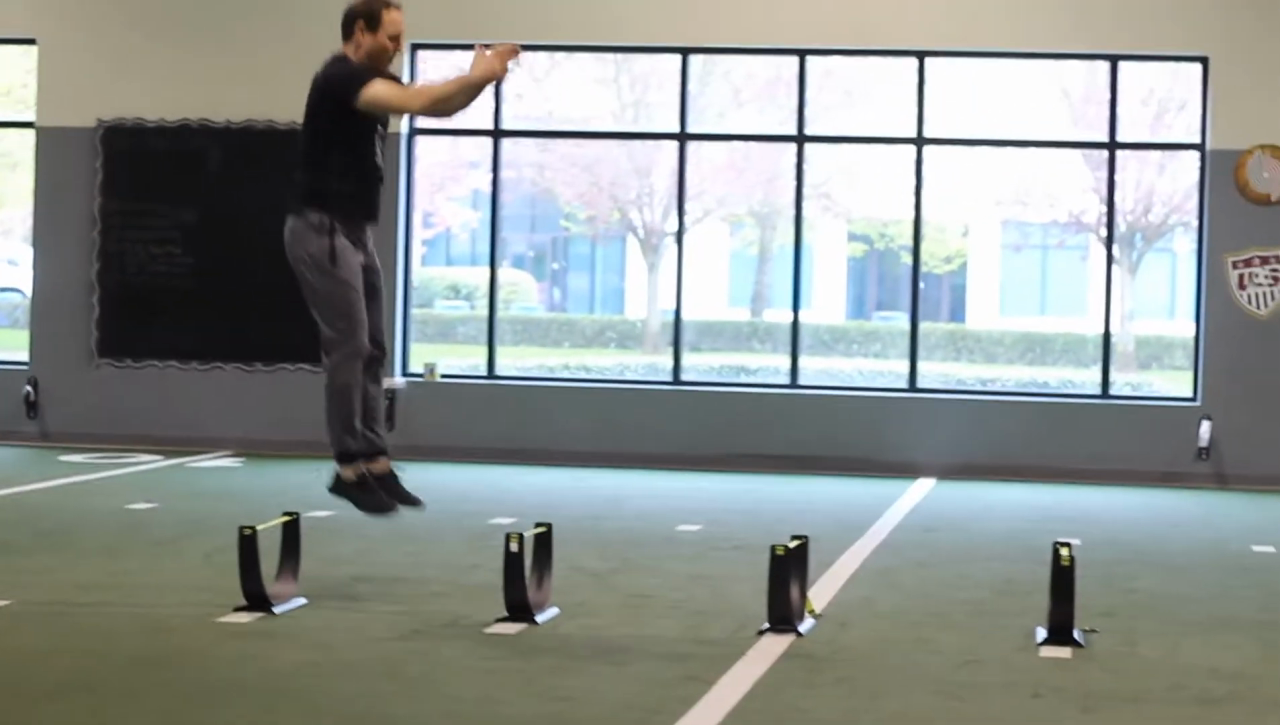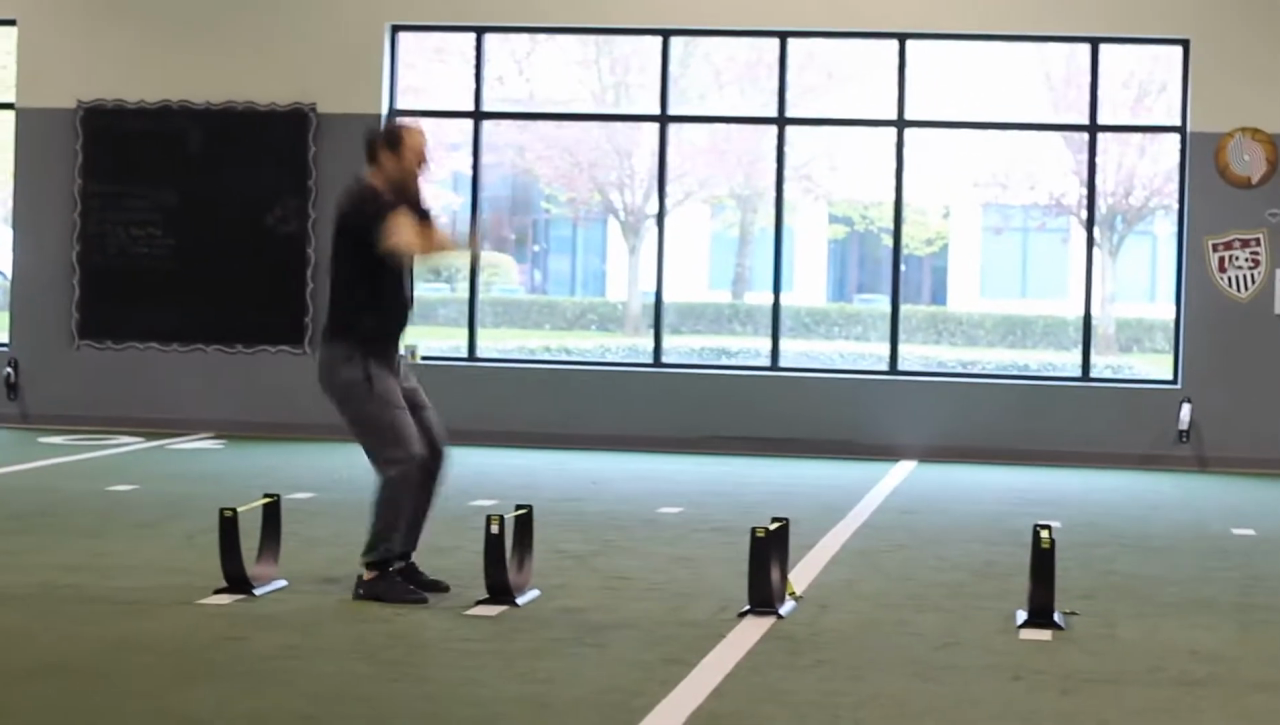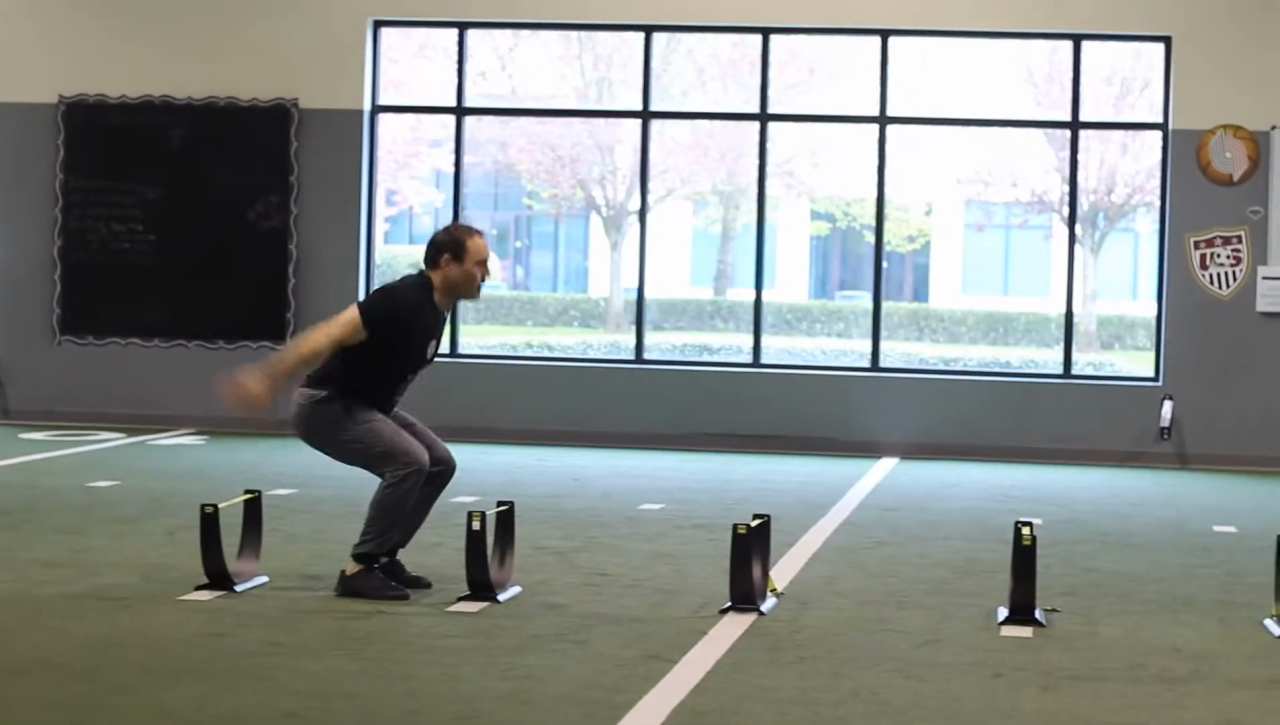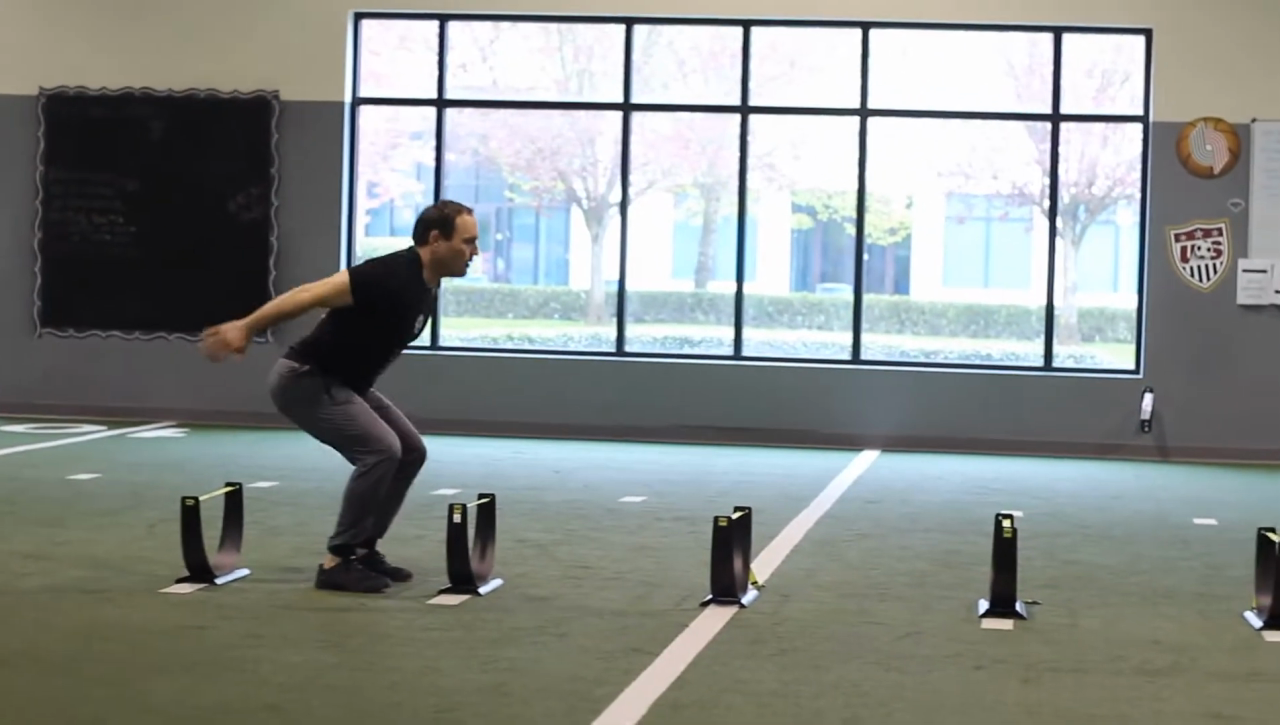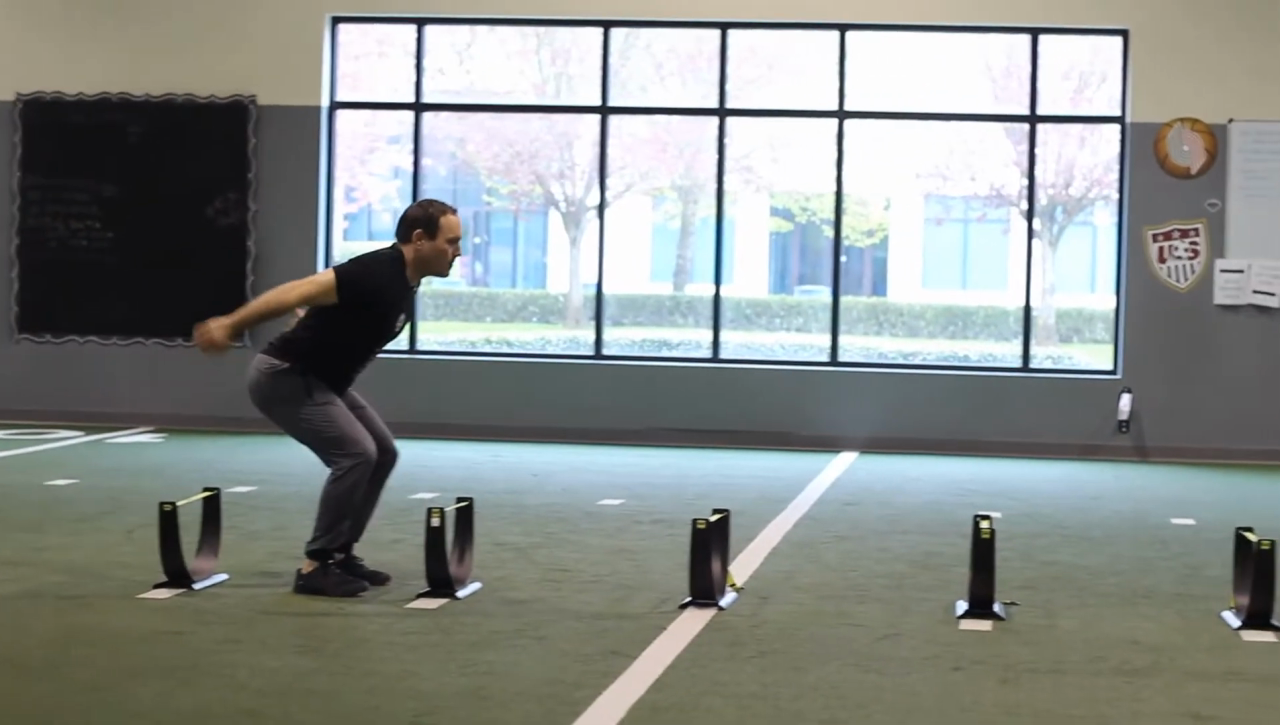
dt=0.2s
person 1, frame 1
left shoulder: (374, 79)
right shoulder: (340, 77)
left elbow: (441, 108)
right elbow: (412, 103)
left wrist: (483, 75)
right wrist: (481, 74)
left hip: (355, 234)
right hip: (321, 230)
left knee: (371, 352)
right knee: (348, 349)
left ankle: (375, 462)
right ankle: (351, 468)
person 1, frame 2
left shoulder: (398, 201)
right shoulder: (364, 203)
left elbow: (431, 234)
right elbow: (408, 243)
left hip: (383, 356)
right hip: (353, 358)
left knee: (429, 453)
right knee: (404, 457)
left ankle: (395, 562)
right ankle: (375, 573)
person 1, frame 3
left shoulder: (438, 307)
right shoulder: (403, 302)
right elbow: (326, 335)
right wrist: (267, 381)
left hip: (364, 404)
right hip: (327, 406)
left knee: (439, 464)
right knee: (410, 462)
left ankle: (383, 557)
right ankle: (361, 568)
person 1, frame 4
left shoulder: (427, 287)
right shoulder: (392, 275)
right elbow: (312, 293)
right wrist: (245, 328)
left hip: (344, 380)
right hip: (306, 380)
left knee: (410, 451)
right knee: (381, 451)
left ankle: (363, 549)
right ankle: (339, 559)
person 1, frame 5
left shoulder: (405, 282)
right shoulder: (377, 274)
right elbow: (296, 293)
right wrist: (230, 326)
left hip: (319, 378)
right hip: (284, 376)
left knee: (381, 452)
right knee: (356, 454)
left ankle: (339, 553)
right ankle: (316, 564)
